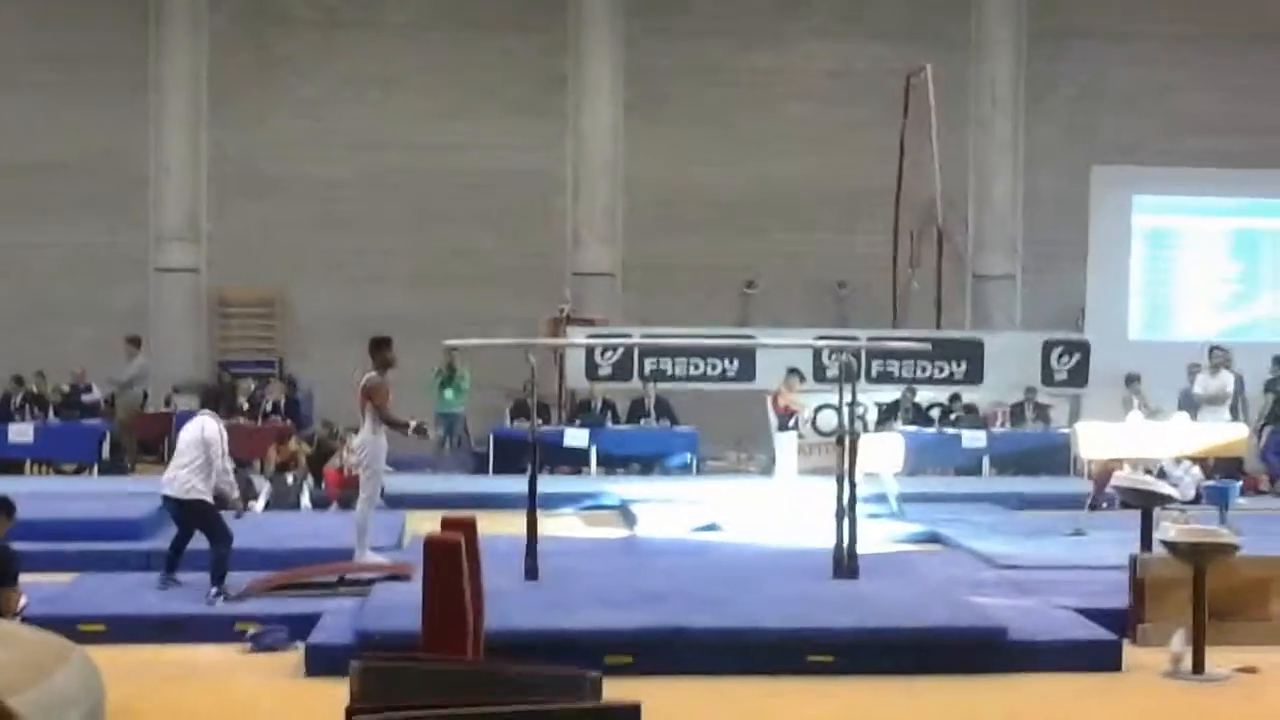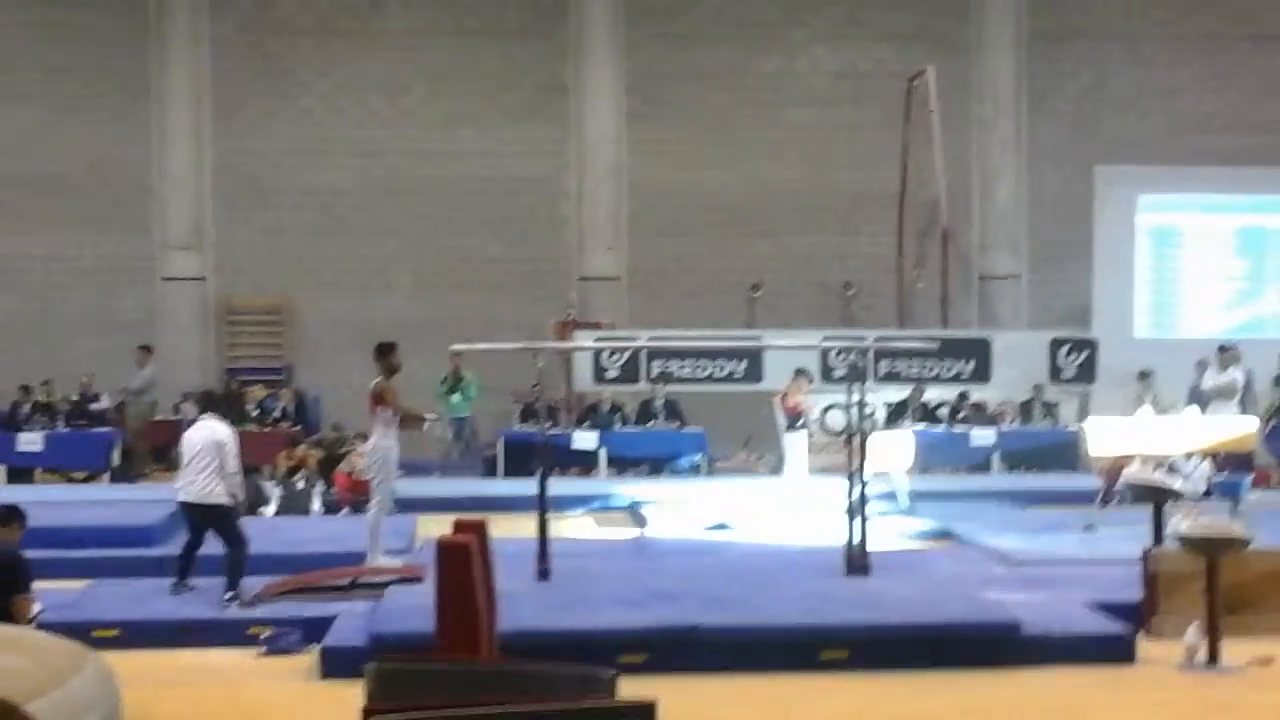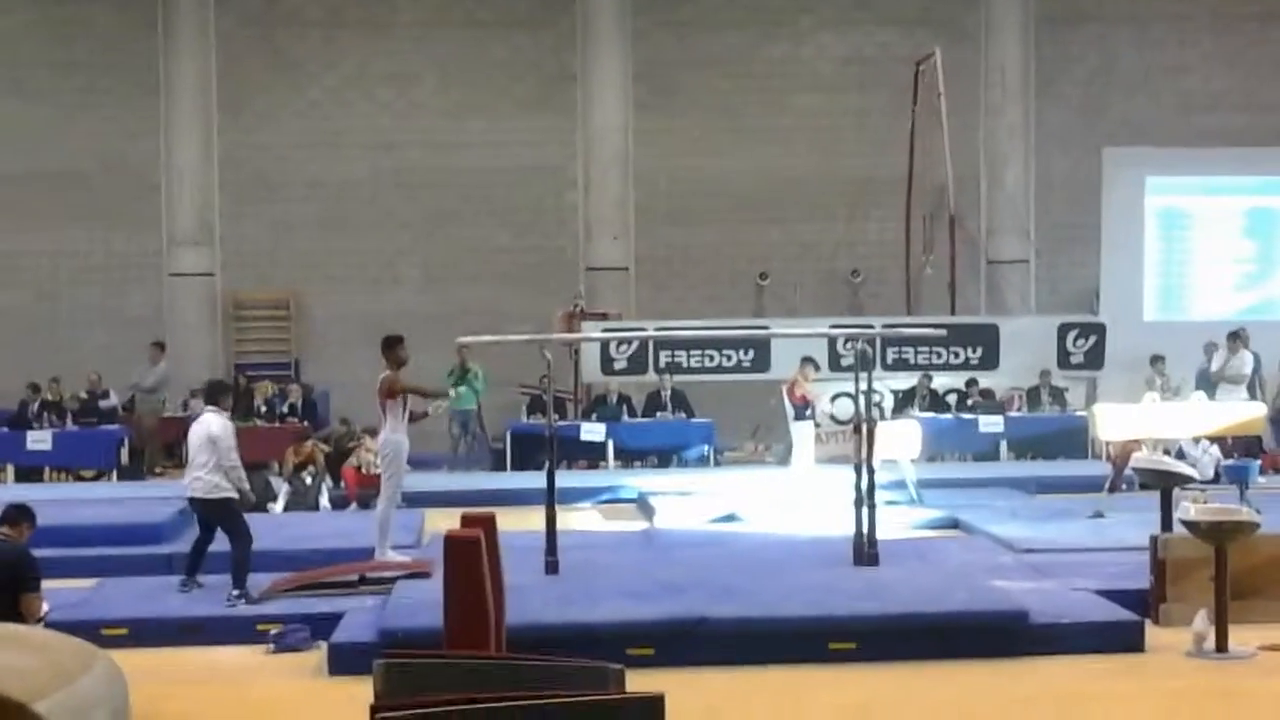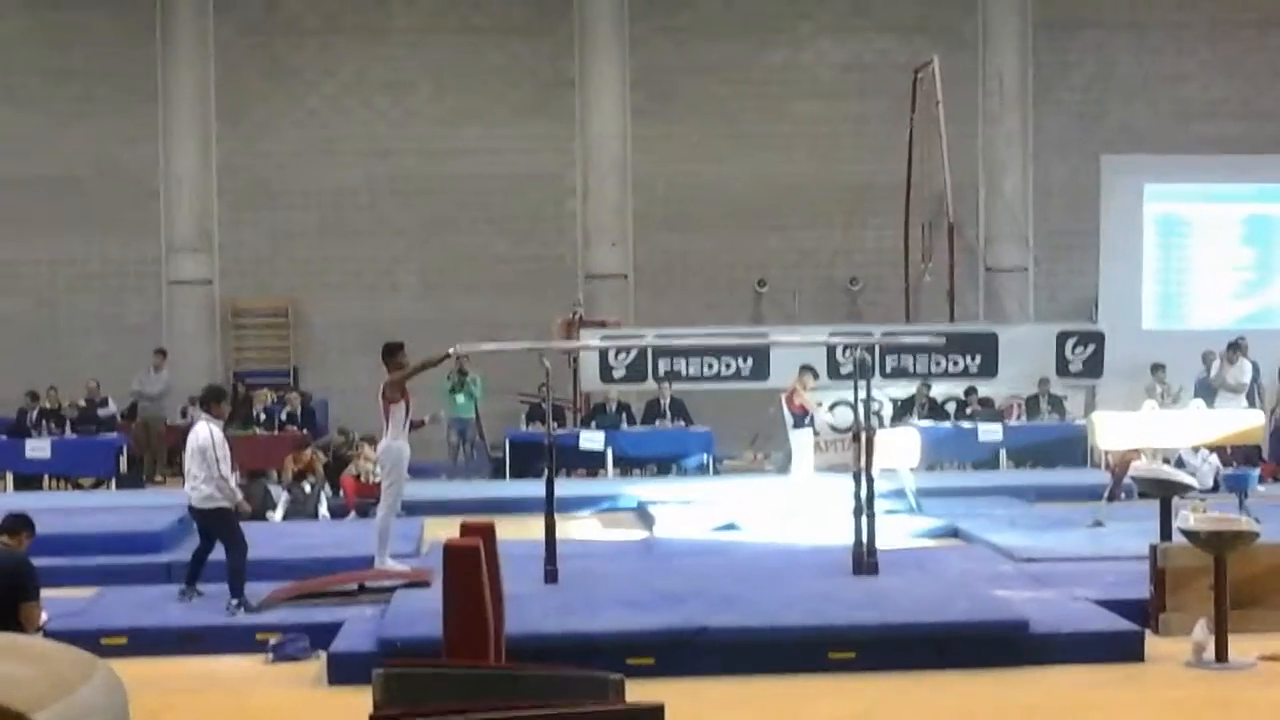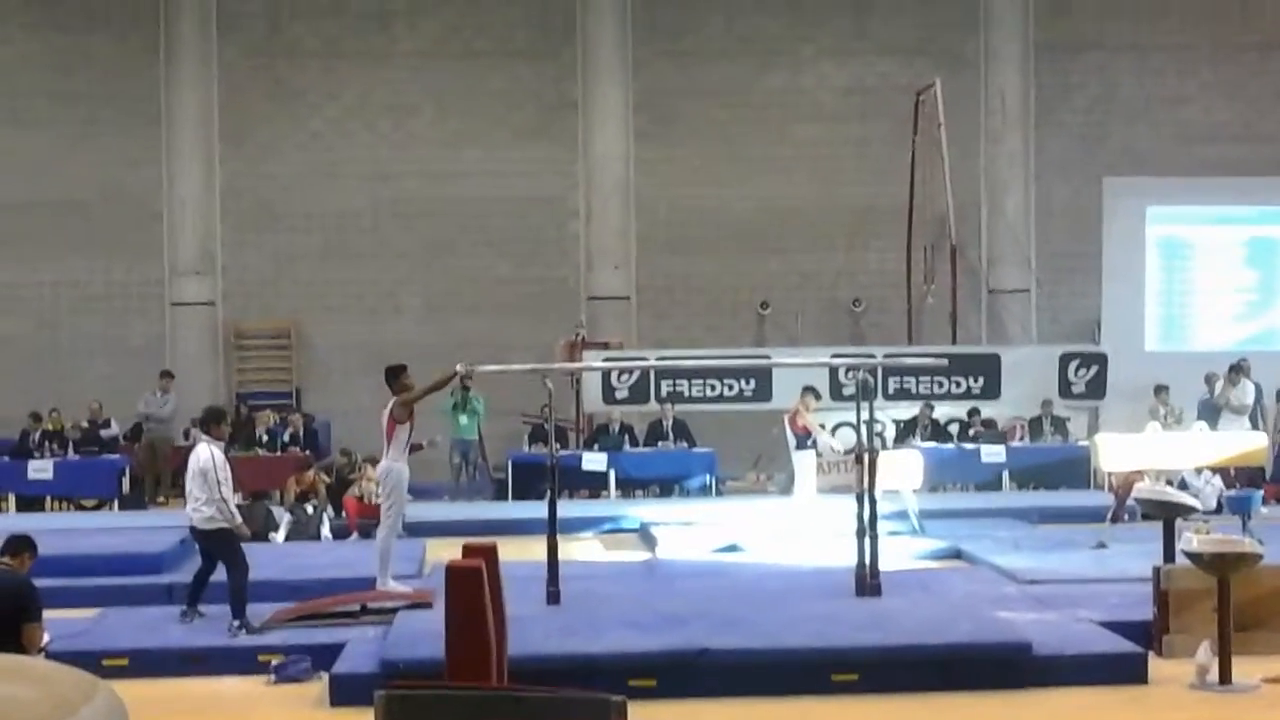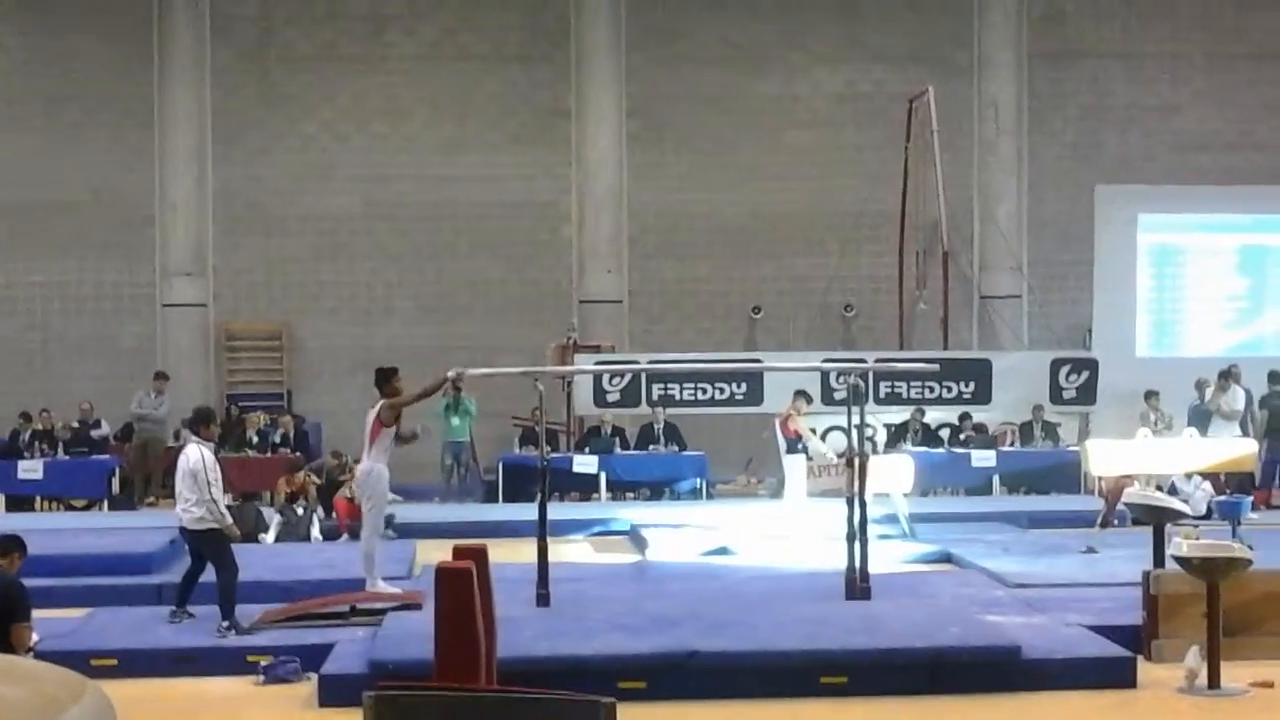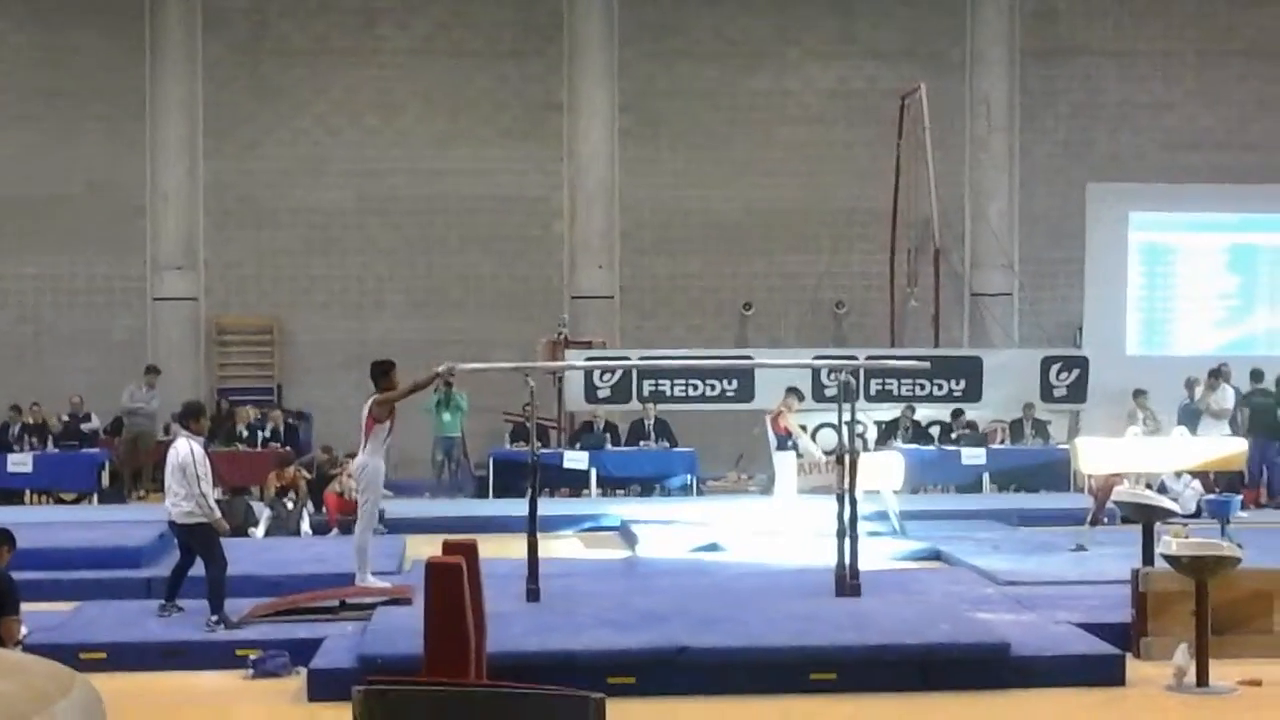
dt=0.2s
person 1, frame 1
left shoulder: (376, 380)
right shoulder: (376, 382)
left elbow: (384, 417)
right elbow: (384, 416)
left wrist: (409, 429)
right wrist: (411, 425)
left hip: (374, 441)
right hip: (371, 442)
left knee: (369, 498)
right knee: (367, 498)
left ankle: (363, 550)
right ankle: (361, 552)
person 1, frame 2
left shoulder: (384, 385)
right shoulder: (383, 386)
left elbow: (398, 418)
right elbow: (402, 413)
left wrist: (422, 422)
right wrist: (427, 418)
left hip: (386, 445)
right hip: (383, 446)
left knee: (382, 502)
right knee: (380, 502)
left ankle: (375, 553)
right ankle: (374, 555)
person 1, frame 3
left shoulder: (394, 380)
right shoulder: (390, 379)
left elbow: (406, 415)
right elbow: (419, 390)
left wrist: (429, 412)
right wrist: (447, 393)
left hip: (397, 440)
right hip: (393, 441)
left knee: (390, 497)
right knee: (388, 497)
left ankle: (383, 549)
right ankle: (381, 551)
person 1, frame 4
left shoulder: (397, 385)
right shoulder: (393, 382)
right elbow: (422, 366)
left wrist: (425, 421)
right wrist: (449, 354)
left hip: (397, 447)
right hip: (394, 448)
left knee: (390, 505)
right knee: (389, 505)
left ankle: (383, 557)
right ankle: (381, 559)
person 1, frame 5
left shoulder: (397, 407)
right shoulder: (402, 402)
right elbow: (431, 388)
left wrist: (423, 444)
right wrist: (457, 371)
left hip: (394, 467)
right hip: (394, 469)
left knee: (390, 526)
right knee: (389, 526)
left ankle: (384, 578)
right ankle: (384, 580)
person 1, frame 6
left shoulder: (380, 409)
right shoulder: (391, 406)
left elbow: (399, 438)
right elbow: (422, 394)
left wrist: (417, 433)
right wrist: (449, 377)
left hip: (370, 469)
right hip: (374, 470)
left knee: (372, 527)
right knee: (373, 528)
left ankle: (372, 579)
right ankle: (373, 581)
person 1, frame 7
left shoulder: (380, 402)
right shoulder: (382, 401)
left elbow: (409, 388)
right elbow: (412, 388)
left wrist: (436, 373)
right wrist: (439, 373)
left hip: (368, 463)
right hip: (370, 464)
left knee: (366, 522)
right knee: (367, 522)
left ankle: (363, 573)
right ankle: (363, 575)
person 2, frame 1
left shoulder: (191, 424)
right shoulder: (214, 427)
right elbow: (222, 467)
left wrist: (222, 493)
right wrist: (234, 497)
left hip: (171, 491)
right hip: (191, 495)
left knee: (185, 531)
right knee: (222, 539)
left ankle: (167, 575)
right ankle: (216, 589)
person 2, frame 2
left shoulder: (189, 432)
right shoulder: (225, 431)
right elbow: (232, 470)
right wrist: (239, 500)
left hip: (187, 497)
right hip: (212, 499)
left knee: (195, 538)
right knee: (237, 544)
left ankle: (180, 581)
right ankle: (231, 594)
person 2, frame 3
left shoulder: (196, 424)
right shoulder: (221, 424)
right elbow: (230, 463)
right wrist: (246, 490)
left hip: (197, 492)
right hip: (217, 493)
left knee: (205, 535)
right knee: (242, 539)
left ankle: (188, 579)
right ankle: (238, 592)
person 2, frame 4
left shoulder: (197, 430)
right shoulder: (212, 432)
right elbow: (219, 474)
left wrist: (233, 498)
right wrist: (239, 500)
left hip: (198, 500)
right hip: (213, 502)
left knee: (206, 543)
right knee: (237, 547)
left ankle: (188, 588)
right ankle: (236, 601)
person 2, frame 5
left shoulder: (198, 451)
right shoulder: (213, 455)
right elbow: (220, 496)
left wrist: (233, 521)
right wrist: (238, 523)
left hip: (200, 521)
right hip: (215, 523)
left knee: (208, 564)
right knee: (238, 569)
left ankle: (190, 609)
right ankle: (238, 622)
person 2, frame 6
left shoulder: (188, 452)
right shoulder: (203, 455)
right elbow: (211, 496)
left wrist: (223, 522)
right wrist: (229, 524)
left hip: (189, 521)
right hip: (204, 524)
left knee: (197, 565)
right knee: (228, 569)
left ankle: (179, 609)
right ankle: (227, 623)
person 2, frame 7
left shoulder: (177, 446)
right shoulder: (193, 450)
right elbow: (200, 490)
left wrist: (212, 516)
right wrist: (217, 518)
left hip: (179, 515)
right hip: (194, 518)
left knee: (186, 559)
right knee: (217, 563)
left ankle: (168, 603)
right ankle: (216, 617)
